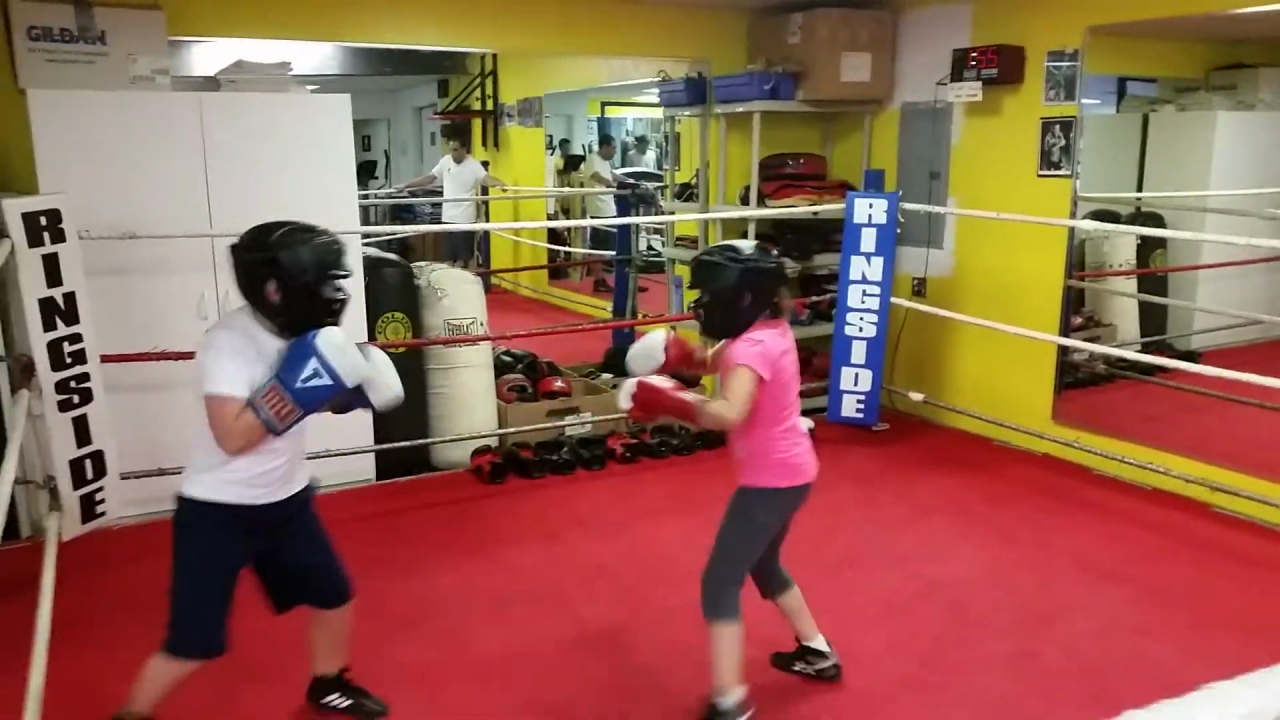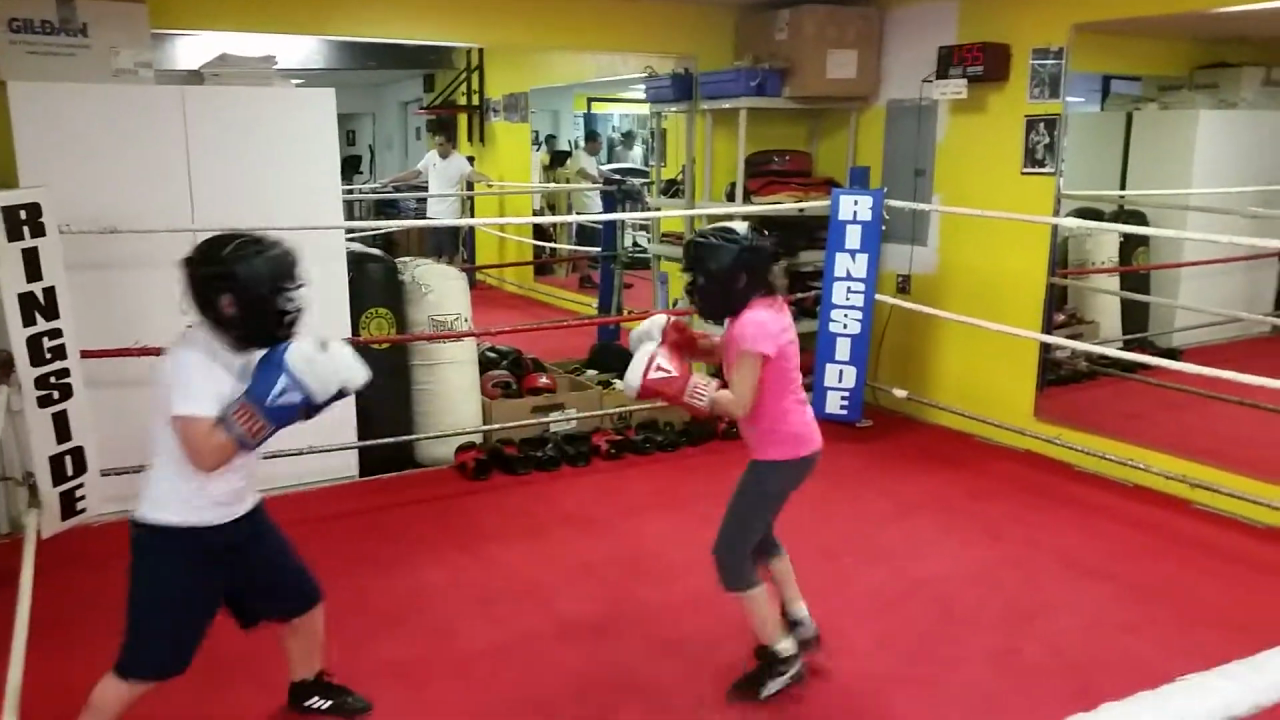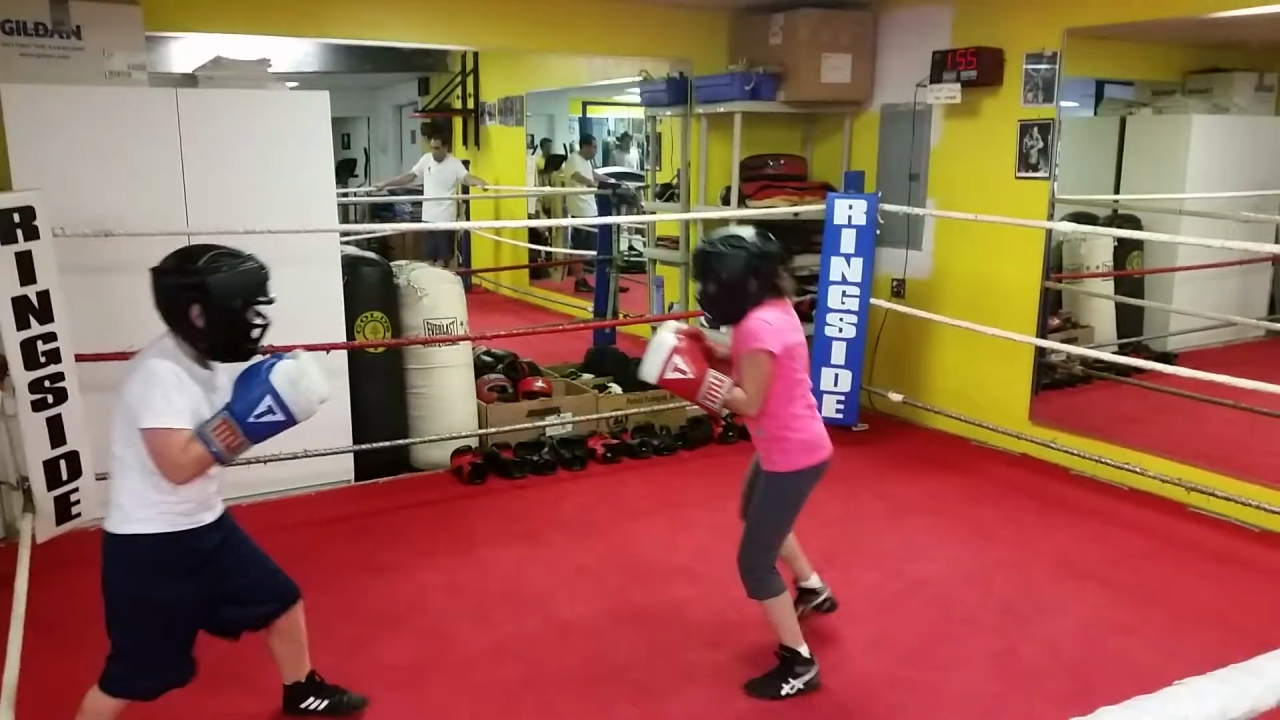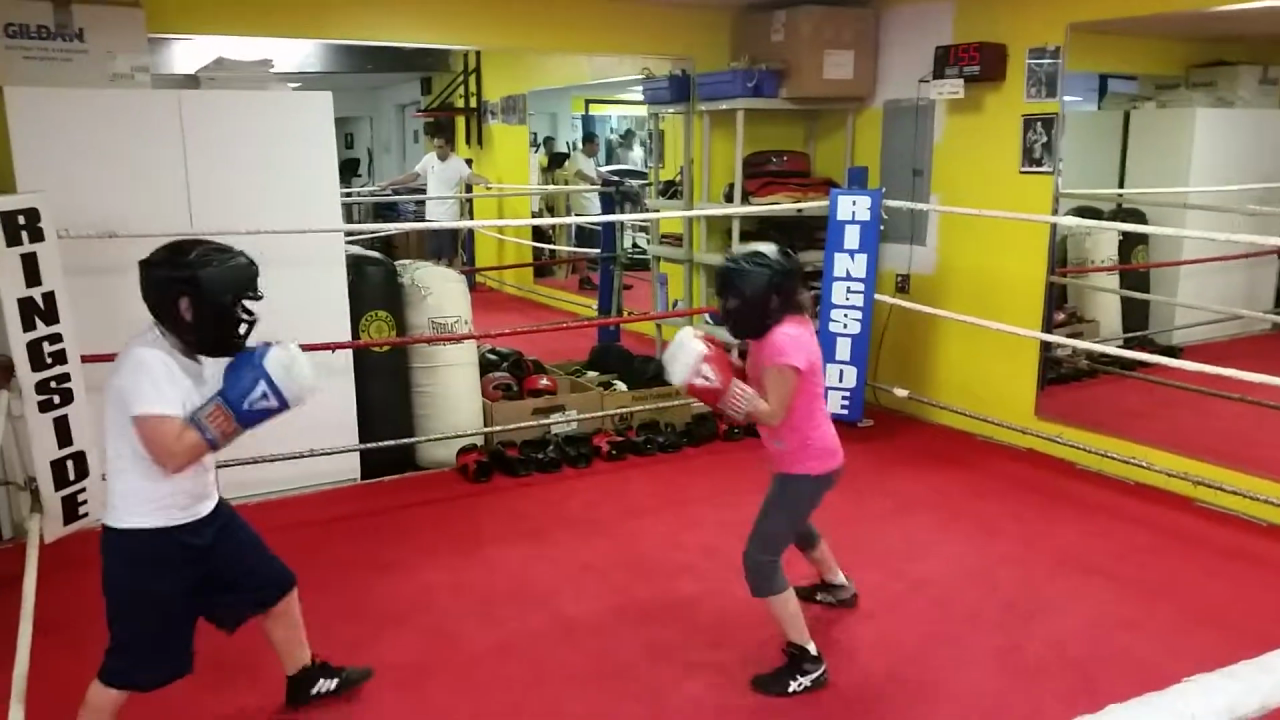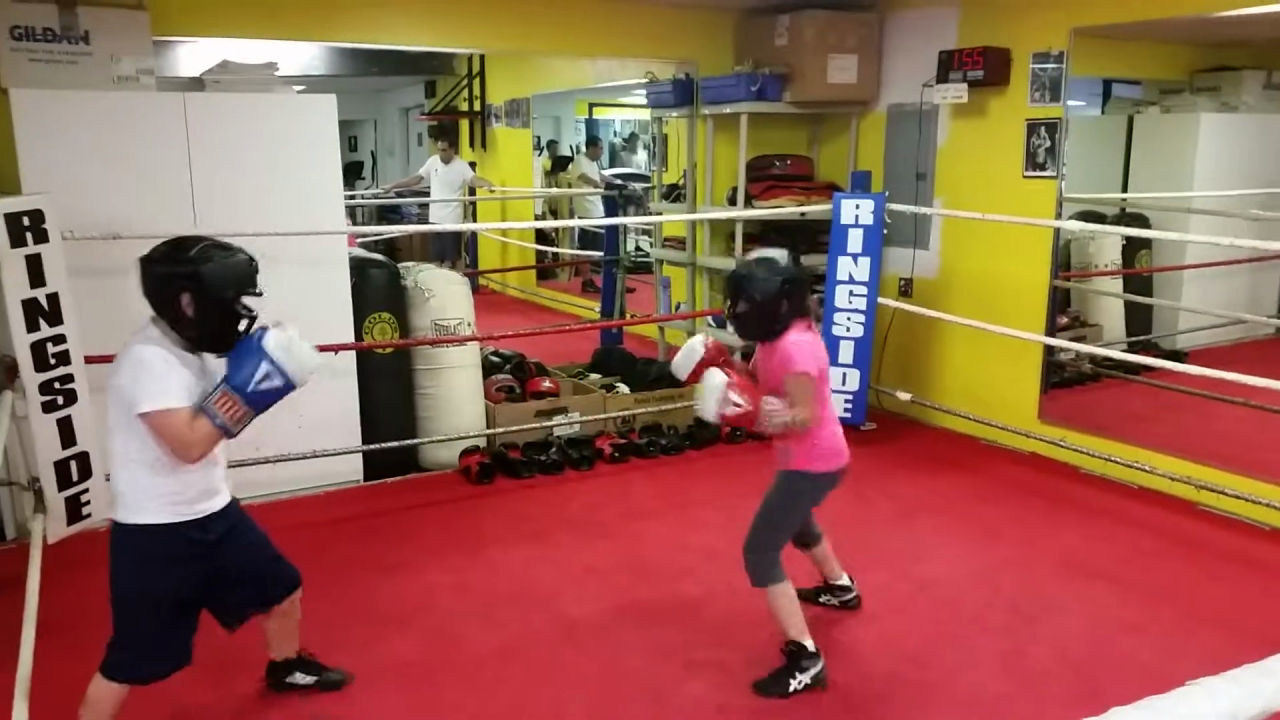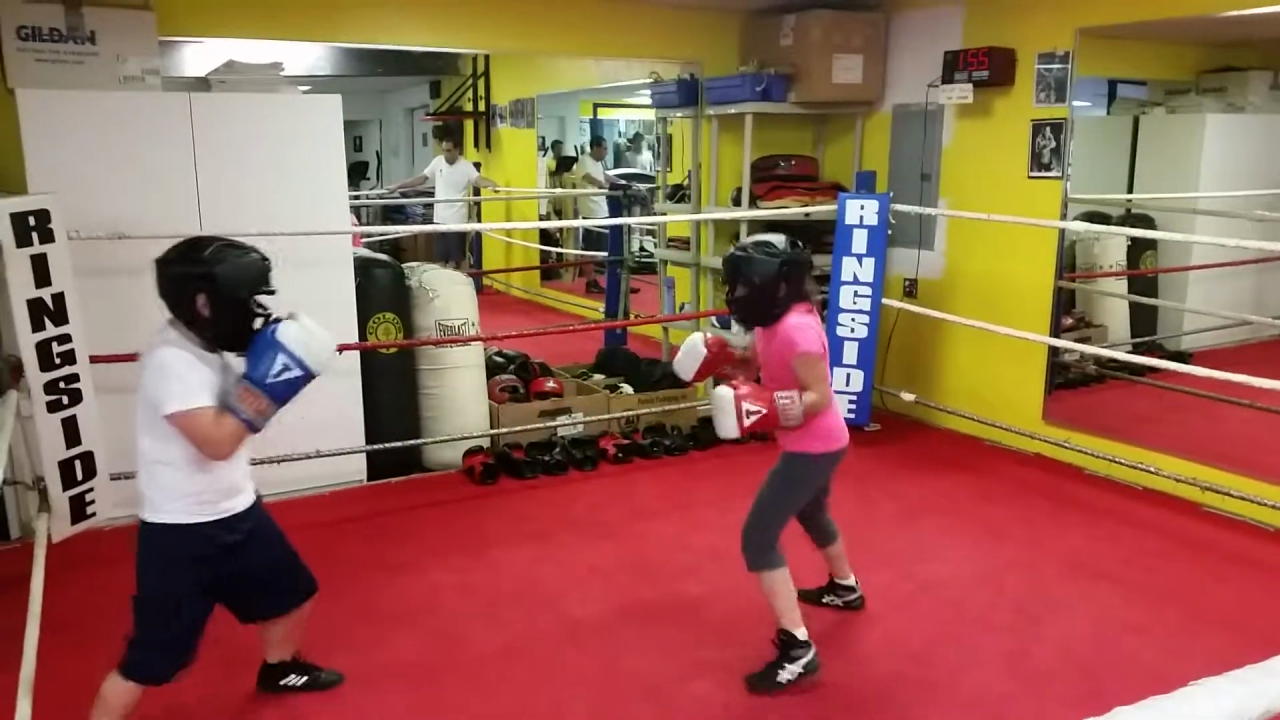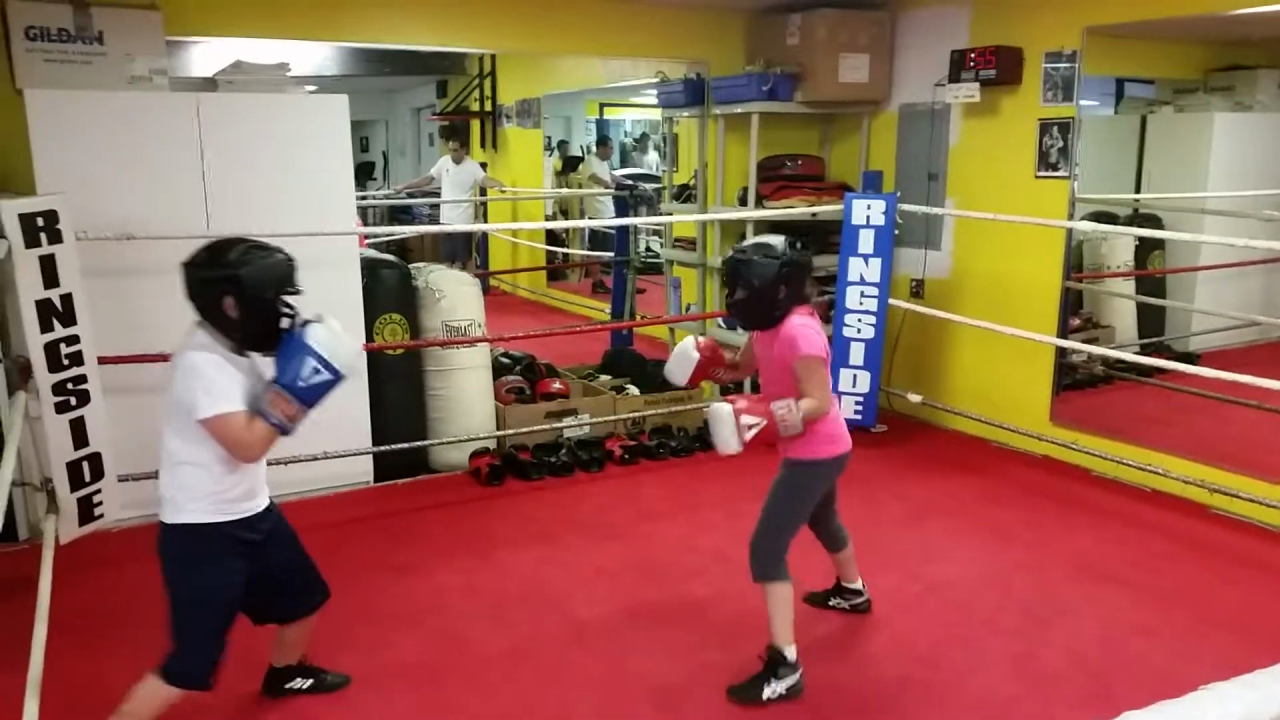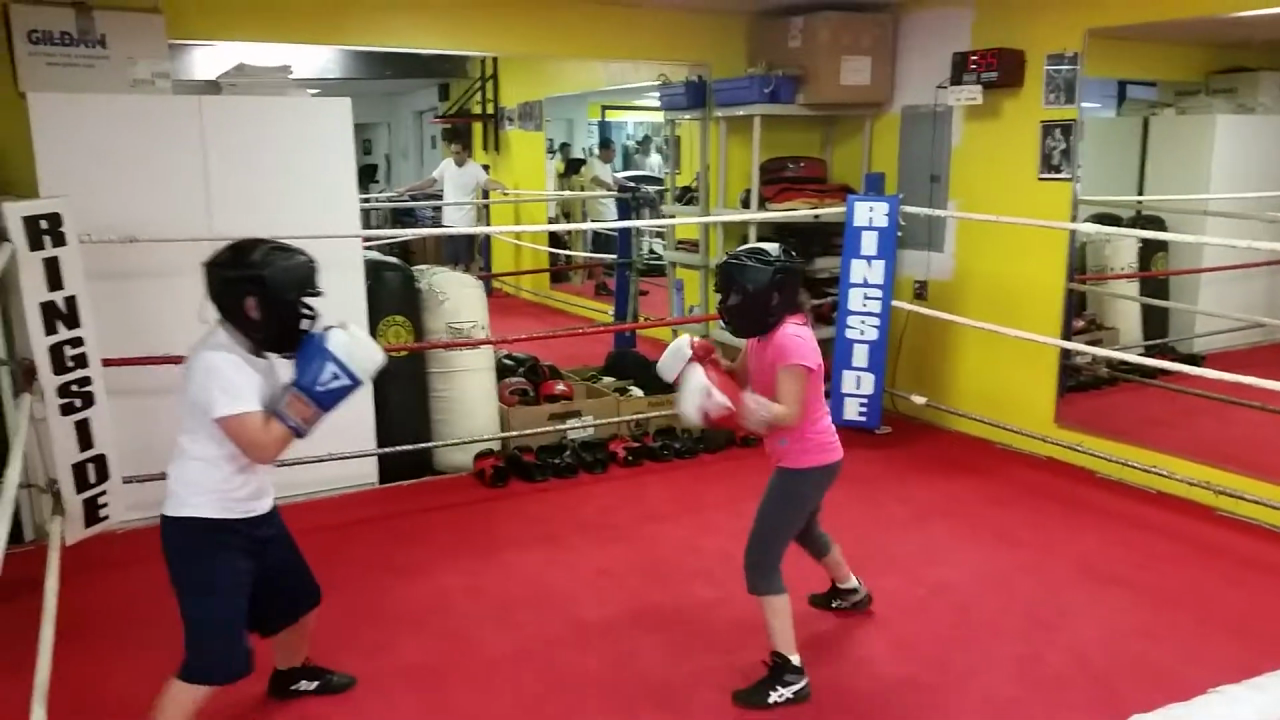
dt=0.1s
person 1, frame 1
left shoulder: (297, 337)
right shoulder: (228, 343)
right elbow: (235, 438)
left wrist: (354, 389)
right wrist: (296, 390)
left hip: (285, 500)
right hip: (215, 508)
left knee: (335, 594)
right knee: (194, 640)
person 1, frame 2
left shoulder: (237, 347)
right shoulder: (189, 361)
left elbow: (241, 420)
right elbow: (206, 454)
left wrist: (310, 390)
right wrist: (265, 399)
left hip: (237, 517)
right hip: (176, 533)
left knee: (302, 599)
right knee: (148, 661)
person 1, frame 3
left shoulder: (201, 363)
right shoulder: (158, 372)
left elbow: (226, 430)
right elbow: (179, 466)
left wrist: (283, 400)
right wrist: (243, 416)
left hip: (207, 526)
right hip: (148, 545)
left knee: (281, 601)
right knee: (135, 675)
person 1, frame 4
left shoulder: (187, 353)
right shoulder: (146, 363)
right elbow: (172, 453)
left wrist: (259, 390)
right wrist: (238, 400)
left hip: (204, 518)
right hip: (147, 537)
left knee: (276, 589)
right knee: (132, 665)
left ankle: (306, 677)
person 1, frame 5
left shoulder: (188, 349)
right shoulder: (146, 360)
right elbow: (188, 445)
left wrist: (251, 384)
right wrist: (243, 388)
left hip: (212, 512)
right hip: (155, 534)
left knee: (280, 587)
right knee: (135, 659)
left ankle: (286, 665)
person 1, frame 6
left shoulder: (204, 348)
right shoulder: (171, 361)
right elbow: (218, 442)
left wrist: (268, 377)
right wrist: (266, 384)
left hip: (237, 513)
right hip: (182, 532)
left knee: (292, 593)
right knee: (151, 660)
left ankle: (280, 667)
person 1, frame 7
left shoulder: (231, 350)
right shoulder: (200, 364)
left elbow: (253, 420)
right elbow: (247, 445)
left wrist: (298, 380)
right wrist: (293, 387)
left hip: (252, 515)
right hip: (202, 533)
left knee: (306, 598)
right knee: (191, 666)
left ankle: (286, 670)
person 1, frame 8
left shoulder: (248, 348)
right shoulder: (217, 362)
left elbow: (270, 419)
right elbow: (262, 446)
left wrist: (317, 373)
right wrist: (312, 387)
left hip: (252, 517)
right hip: (202, 528)
left knee: (298, 603)
right knee: (215, 661)
left ankle: (291, 674)
person 2, frame 1
left shoulder: (752, 346)
right shoulder: (771, 329)
left elbow: (731, 415)
right elbow: (713, 362)
left wrist: (675, 402)
right wrist: (682, 356)
left hip: (774, 481)
right hip: (791, 471)
left knee: (719, 583)
right knee: (760, 565)
right ankle: (816, 652)
person 2, frame 2
left shoulder: (752, 326)
right shoulder: (763, 308)
left elbow: (739, 406)
right elbow: (724, 354)
left wrist: (681, 385)
right wrist: (684, 341)
left hip: (783, 451)
right hip: (782, 444)
left knee: (730, 553)
right knee: (754, 533)
left ankle: (780, 659)
right ankle: (797, 625)
person 2, frame 3
left shoulder: (761, 325)
right shoulder: (771, 311)
left elbow: (749, 403)
right elbow: (741, 365)
left wrist: (697, 379)
right wrist: (701, 351)
left hip: (793, 457)
right hip: (794, 448)
left knee: (754, 561)
right knee: (757, 516)
left ankle: (798, 662)
right ankle: (811, 588)
person 2, frame 4
left shoulder: (785, 342)
right shoulder: (774, 330)
left elbow: (771, 413)
right elbow: (753, 382)
left wrist: (719, 388)
right wrist: (718, 364)
left hip: (807, 464)
right hip: (803, 456)
left knee: (760, 558)
right knee: (793, 523)
left ankle: (807, 663)
right ankle: (836, 584)
person 2, frame 5
left shoulder: (795, 346)
right shoulder: (778, 336)
left elbow: (802, 419)
right elbow: (758, 379)
left wrist: (751, 410)
right wrist: (722, 369)
left hip: (814, 462)
right hip: (808, 459)
left knee: (760, 552)
right knee: (793, 521)
left ankle: (805, 658)
right ankle: (840, 586)
person 2, frame 6
left shoulder: (797, 329)
right shoulder: (772, 321)
left elbow: (819, 398)
right elbow: (752, 362)
left wrist: (768, 407)
right wrist: (720, 358)
left hip: (814, 446)
right hip: (816, 444)
left knee: (758, 536)
right knee: (812, 514)
left ankle: (796, 649)
right ankle: (844, 586)
person 2, frame 7
left shoulder: (799, 332)
right shoulder: (769, 325)
left elbow: (819, 404)
right elbow: (743, 365)
left wrist: (766, 417)
right wrist: (714, 362)
left hip: (816, 452)
right hip: (819, 450)
left knee: (766, 549)
right knee: (822, 519)
left ankle: (784, 665)
right ankle: (852, 590)
person 2, frame 8
left shoulder: (792, 340)
right shoulder: (764, 331)
left elbow: (788, 414)
right elbow: (762, 372)
left wrist: (734, 406)
left hip: (806, 461)
right hip: (805, 457)
left knee: (760, 559)
right knee: (804, 528)
left ankle: (789, 672)
right ankle: (848, 589)
